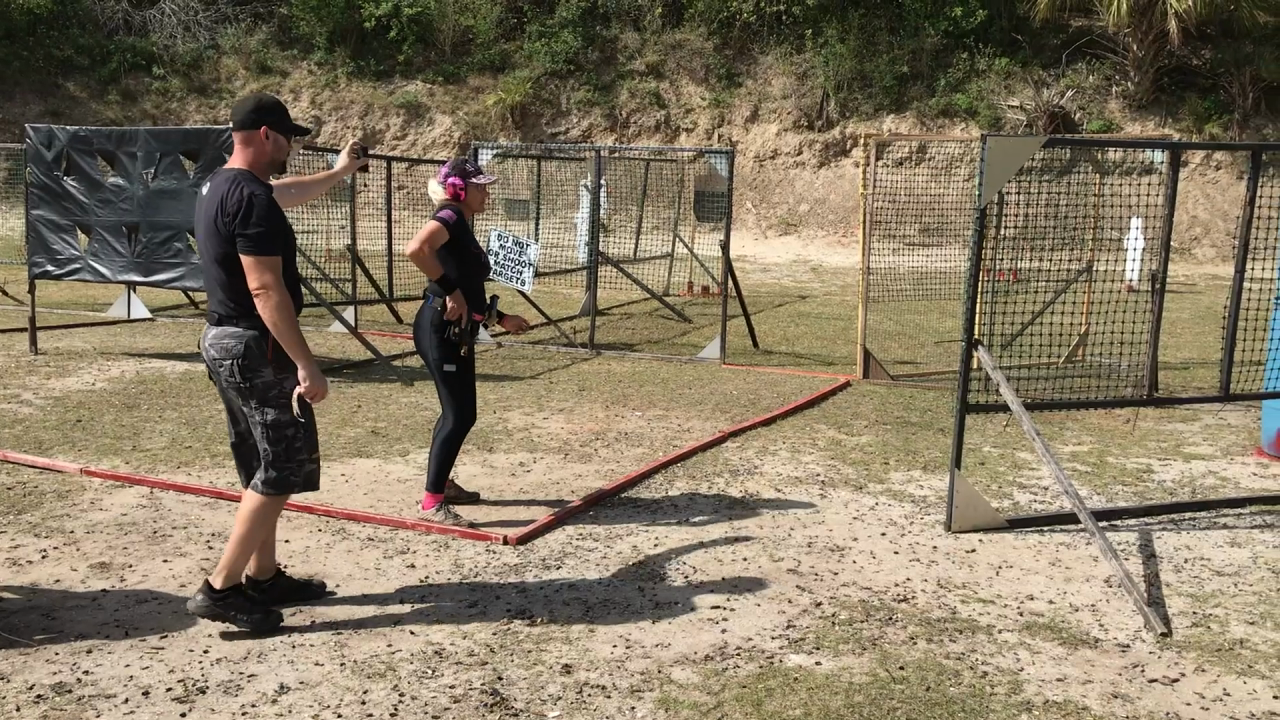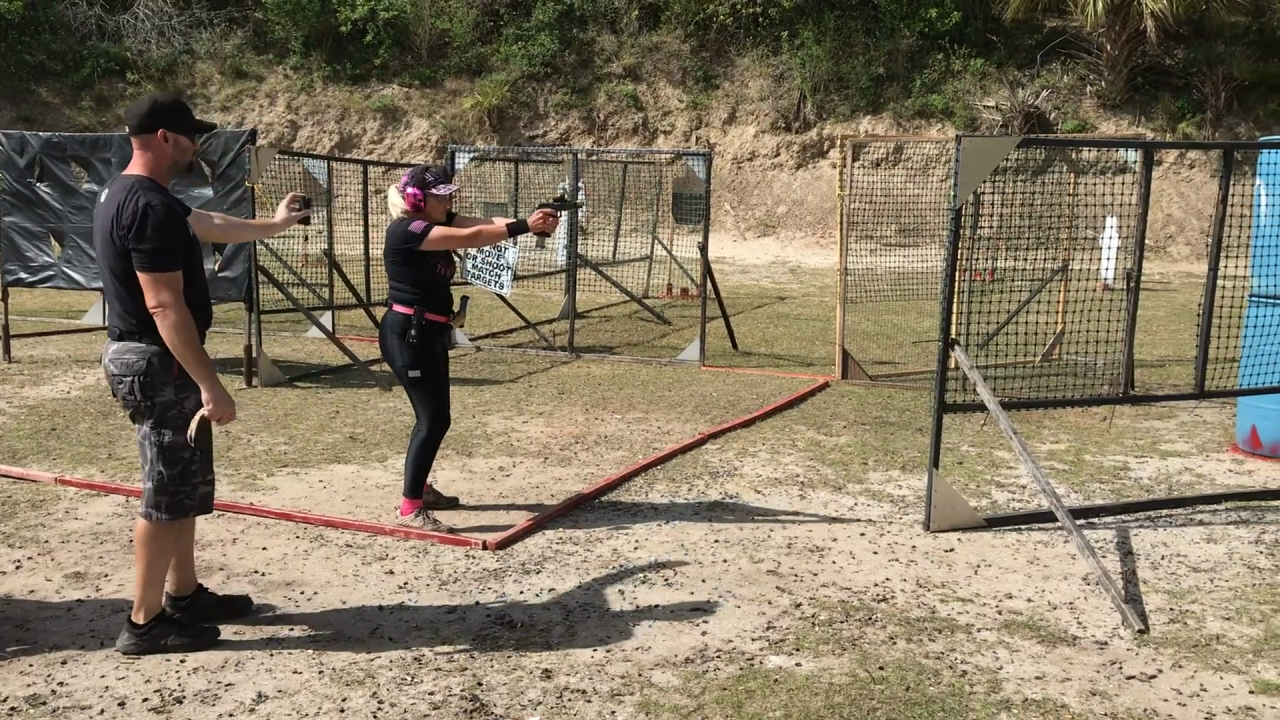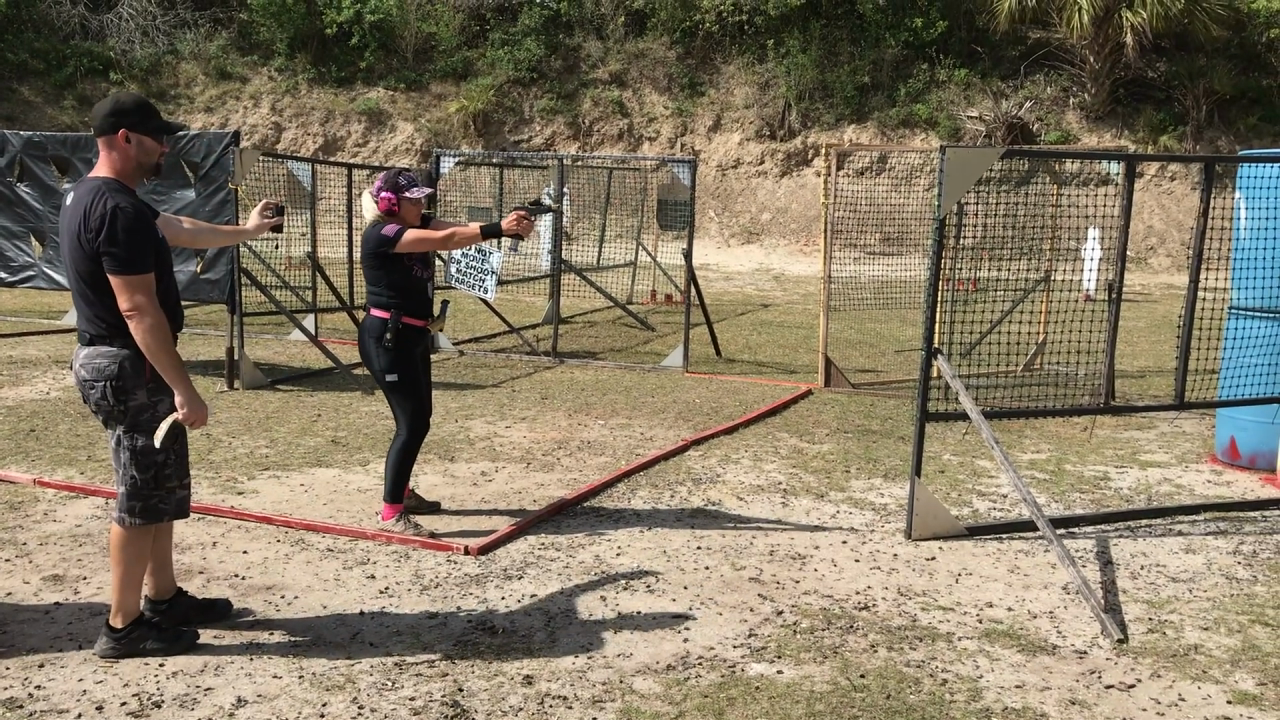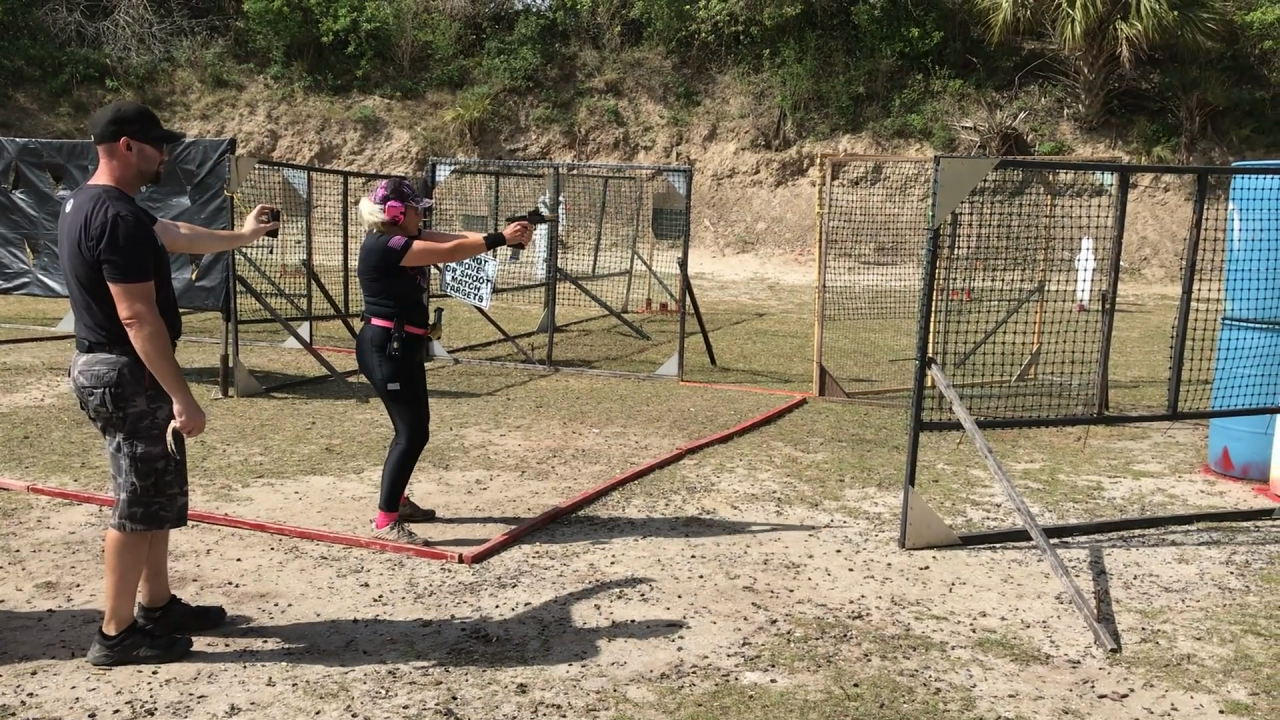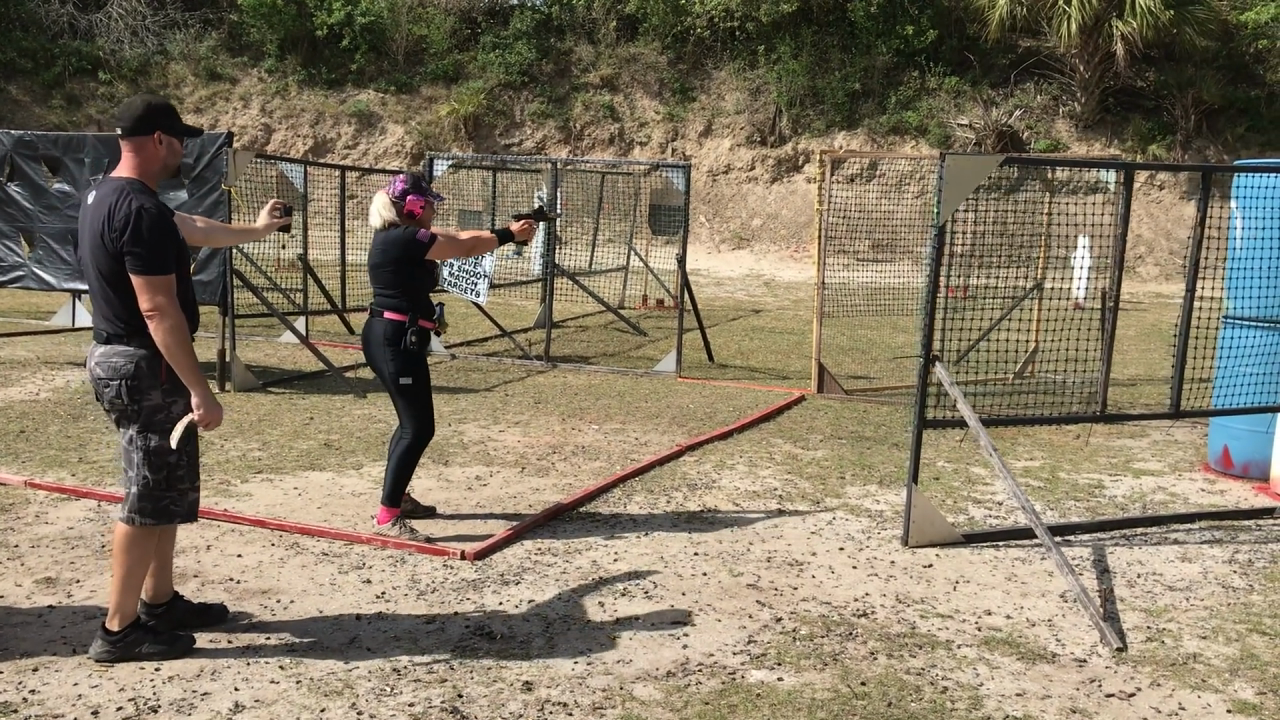
dt=1s
person 1, frame 1
left shoulder: (221, 185)
right shoulder: (251, 198)
left elbow: (285, 192)
right elbow: (267, 290)
left wrist: (339, 172)
right wrist: (306, 365)
left hip: (225, 342)
right hip: (255, 347)
left knee: (262, 468)
right knee: (282, 470)
left ankle: (262, 577)
right ankle: (220, 587)
person 1, frame 2
left shoulder: (128, 191)
right shoulder: (150, 207)
left elbow: (206, 224)
right elbow: (166, 308)
left wrist: (273, 224)
right wrist: (209, 385)
left hip: (147, 358)
right hip: (160, 364)
left knee: (184, 483)
right knee: (169, 492)
left ankle: (183, 596)
right ankle: (145, 622)
person 1, frame 3
left shoulder: (93, 194)
right shoulder: (118, 209)
left elbow: (177, 229)
right elbow: (139, 310)
left wrist: (244, 231)
right wrist: (184, 389)
left hip: (115, 362)
right hip: (130, 369)
left knee: (161, 488)
right knee: (142, 496)
left ankle: (163, 599)
right ankle: (123, 626)
person 1, frame 4
left shoulder: (88, 202)
right shoulder: (118, 217)
left elbow: (175, 234)
right elbow: (138, 318)
left wrist: (241, 236)
right wrist: (182, 397)
left hip: (109, 367)
right hip: (128, 376)
left knee: (154, 495)
right knee: (140, 503)
left ankle: (157, 606)
right ankle: (116, 634)
person 1, frame 5
left shoulder: (106, 194)
right shoulder: (141, 209)
left elbow: (190, 229)
right elbow: (159, 310)
left wrist: (255, 230)
right wrist: (200, 390)
left hip: (121, 358)
right hip: (144, 368)
left knee: (163, 491)
right knee: (150, 499)
left ankle: (159, 603)
right ankle: (119, 629)
person 2, frame 1
left shoulder: (463, 227)
right shoulder: (450, 217)
right elbow: (416, 248)
left wrist: (500, 318)
right wrist: (450, 291)
left hip: (456, 330)
right hip: (441, 329)
left knee: (457, 411)
right knee: (460, 415)
left ankle: (441, 483)
right ankle: (431, 503)
person 2, frame 2
left shoulder: (438, 223)
right shoulder: (406, 230)
left elbow: (485, 223)
right elbow: (470, 238)
left wrist: (530, 222)
right wrist: (524, 226)
left hip: (430, 332)
right hip: (407, 334)
left knee: (433, 415)
right knee: (434, 419)
left ankle: (420, 488)
right ankle: (409, 508)
person 2, frame 3
left shoulder: (416, 227)
right shoulder: (379, 234)
left elbow: (460, 228)
right elbow: (444, 240)
left wrist: (508, 226)
right wrist: (498, 229)
left hip: (413, 336)
right hip: (387, 339)
left knee: (419, 418)
right knee: (412, 424)
left ankle: (402, 493)
right ankle: (390, 513)
person 2, frame 4
left shoulder: (405, 237)
right shoulder: (381, 245)
left elbow: (455, 237)
right elbow: (449, 252)
left wrist: (505, 236)
right wrist: (500, 239)
left hip: (405, 346)
right hip: (386, 349)
left knee: (414, 426)
right knee: (412, 433)
left ankle: (397, 501)
right ankle: (385, 521)
person 2, frame 5
left shoulder: (400, 232)
right shoulder: (404, 238)
left elbow: (459, 238)
right elbow: (464, 250)
left wrist: (507, 232)
right wrist: (510, 235)
left hip: (395, 338)
right hip: (395, 341)
left knee: (411, 422)
right knee: (419, 428)
left ankle: (398, 498)
right ankle: (387, 517)
